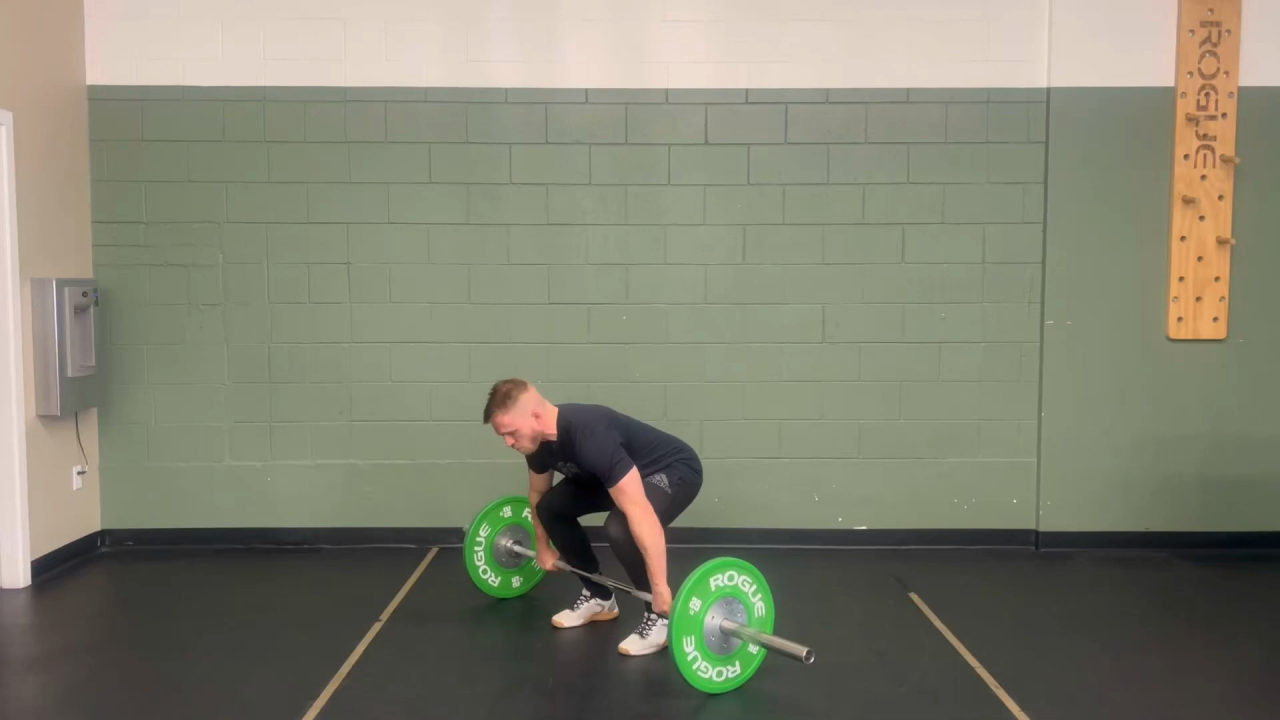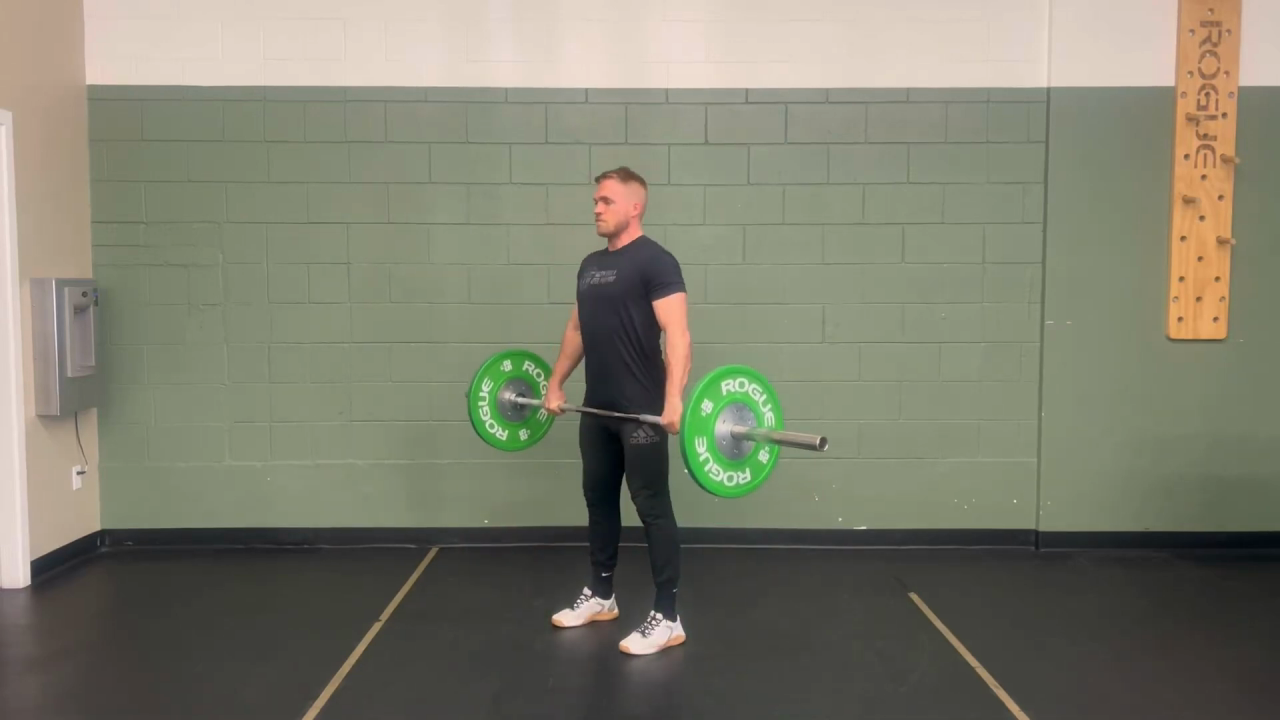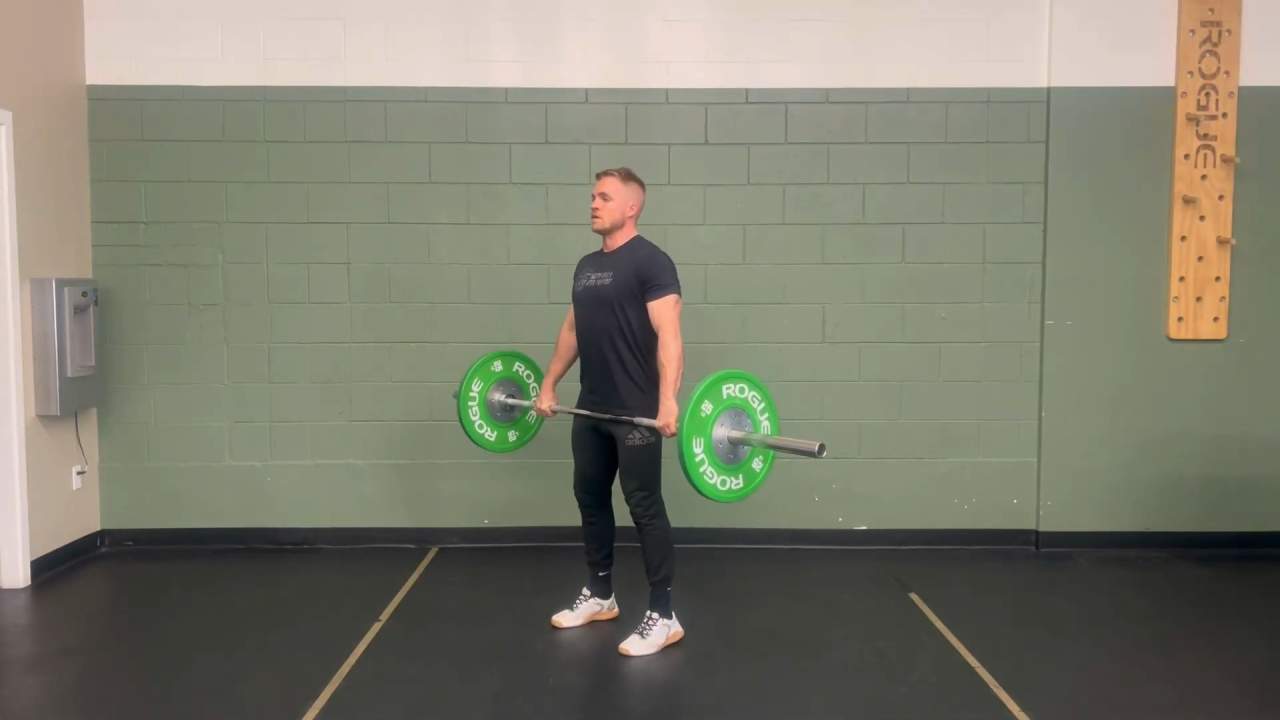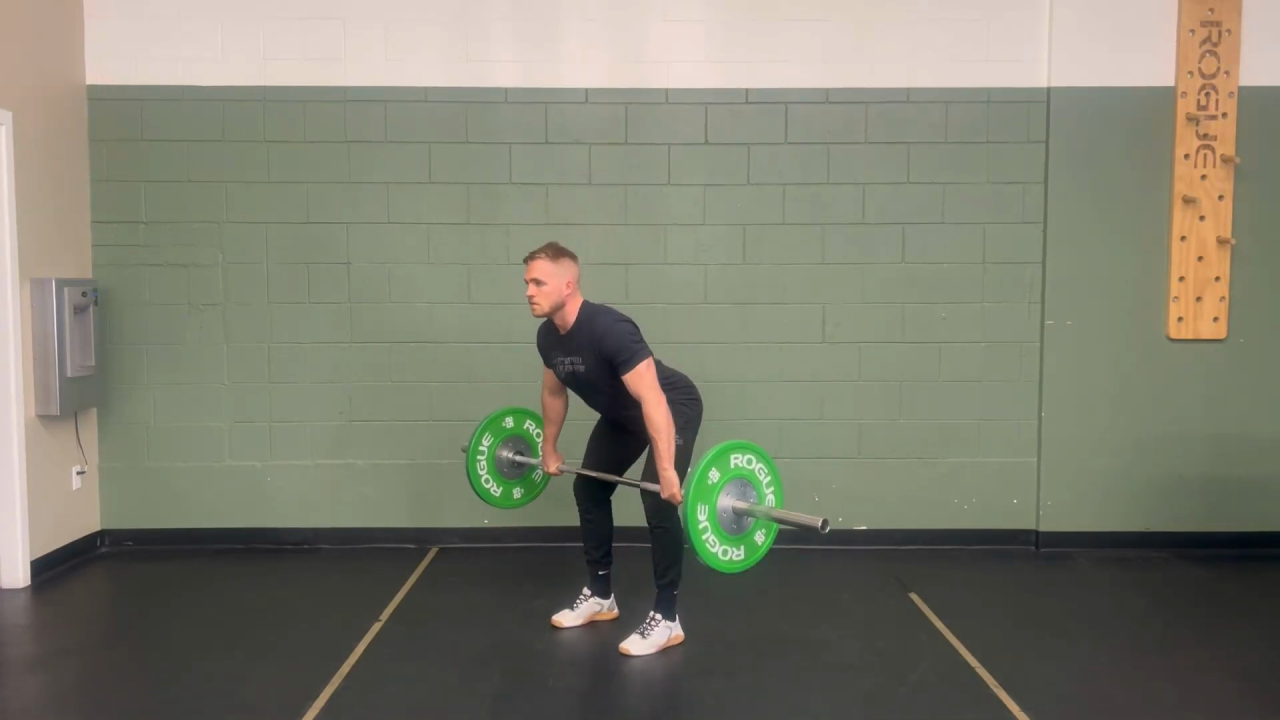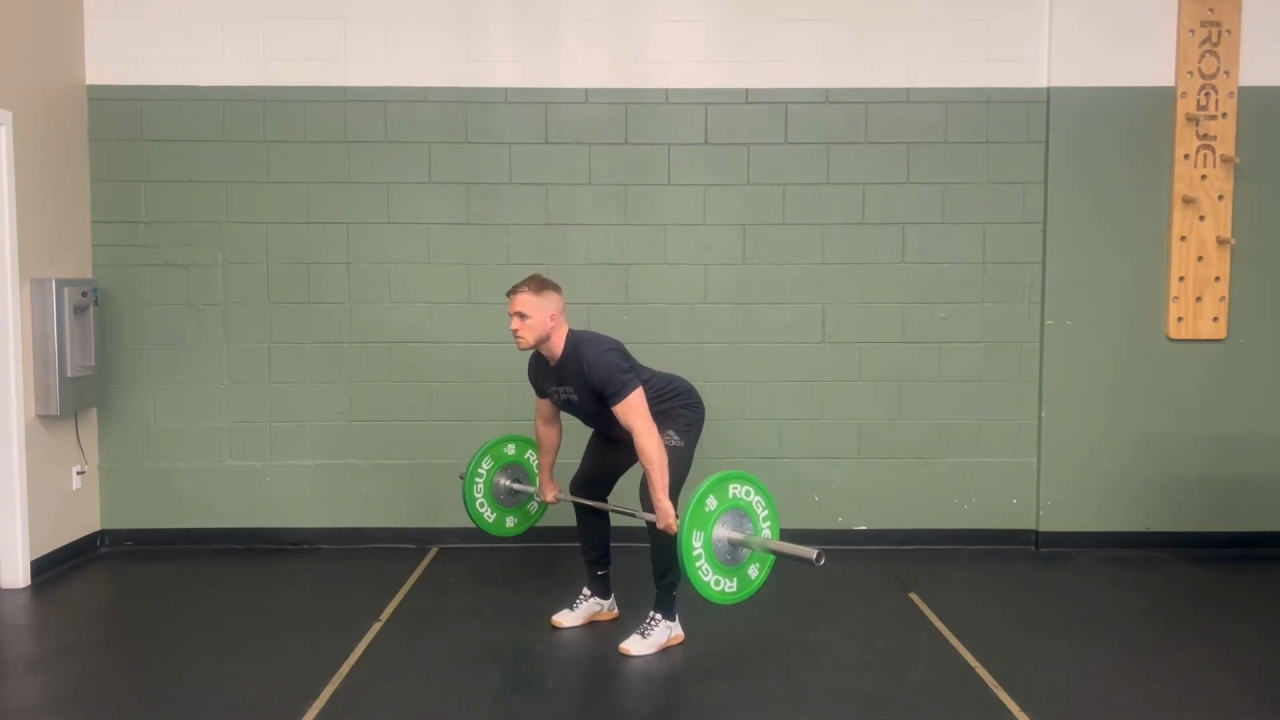
dt=1s
person 1, frame 1
left shoulder: (591, 436)
right shoulder: (539, 439)
left elbow: (640, 513)
right elbow: (539, 493)
left wrist: (660, 587)
right wrist: (542, 547)
left hip: (675, 470)
left knee: (619, 528)
right knee: (551, 507)
left ankle: (660, 616)
right ankle: (598, 596)
person 1, frame 2
left shoulder: (655, 261)
right shoulder: (590, 264)
left elbow: (677, 333)
right elbow: (577, 329)
left wrist: (673, 399)
right wrist: (554, 384)
left hip: (643, 407)
right hip: (599, 404)
left knee: (651, 504)
right knee: (598, 497)
left ankle: (667, 617)
right ankle: (600, 595)
person 1, frame 3
left shoulder: (649, 262)
right shoulder: (587, 266)
left elbow: (668, 335)
right elbow: (572, 330)
left wrist: (668, 401)
right wrist: (548, 384)
left hip: (635, 412)
right hip: (591, 408)
left knee: (644, 506)
right knee: (590, 498)
left ankle: (663, 616)
right ankle: (599, 595)
person 1, frame 4
left shoulder: (609, 329)
right shoulder: (548, 337)
left elbow: (653, 400)
right elbow: (554, 393)
left wrist: (667, 472)
right wrist: (549, 449)
left hip: (673, 406)
right hip: (620, 415)
left knee: (658, 501)
right knee: (588, 488)
left ankle: (666, 618)
right ankle: (599, 595)
person 1, frame 5
left shoulder: (597, 357)
right shoulder: (540, 367)
left elbow: (644, 430)
right elbow: (547, 421)
left wrist: (662, 502)
right wrist: (545, 478)
left hip: (674, 413)
right hip: (618, 420)
left knee: (654, 501)
right knee: (585, 489)
left ankle: (665, 619)
right ankle: (599, 595)
